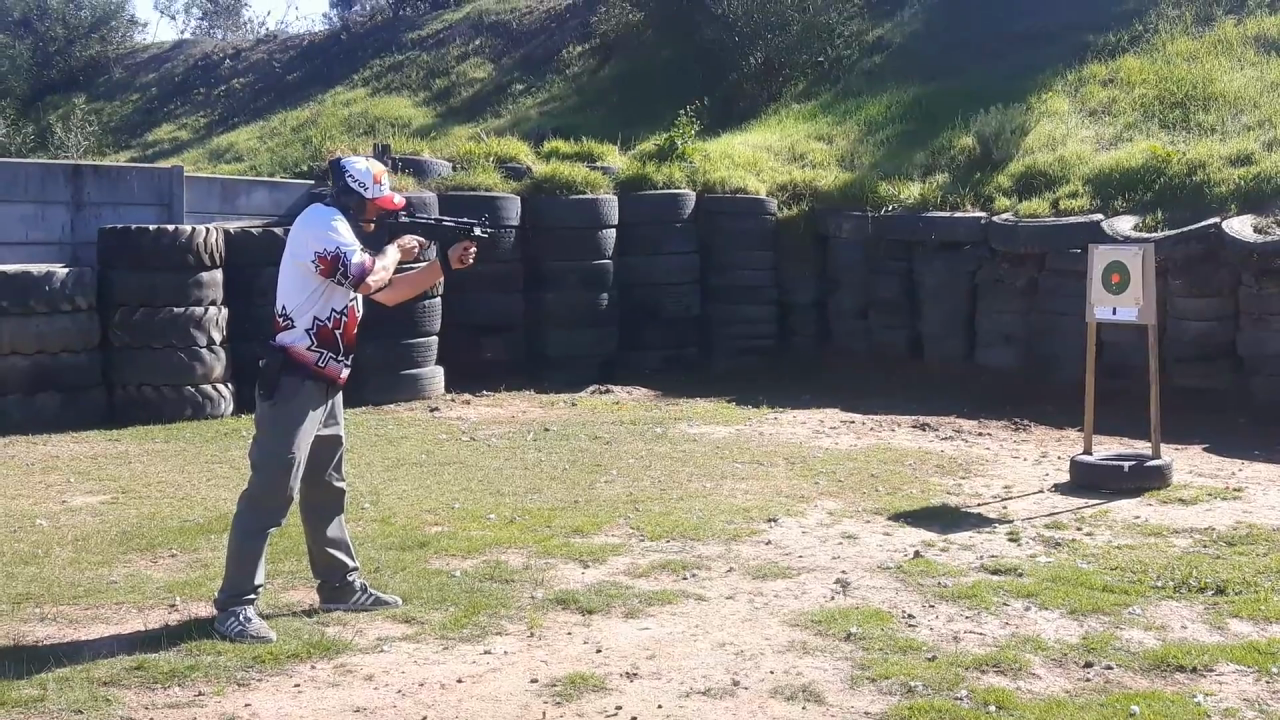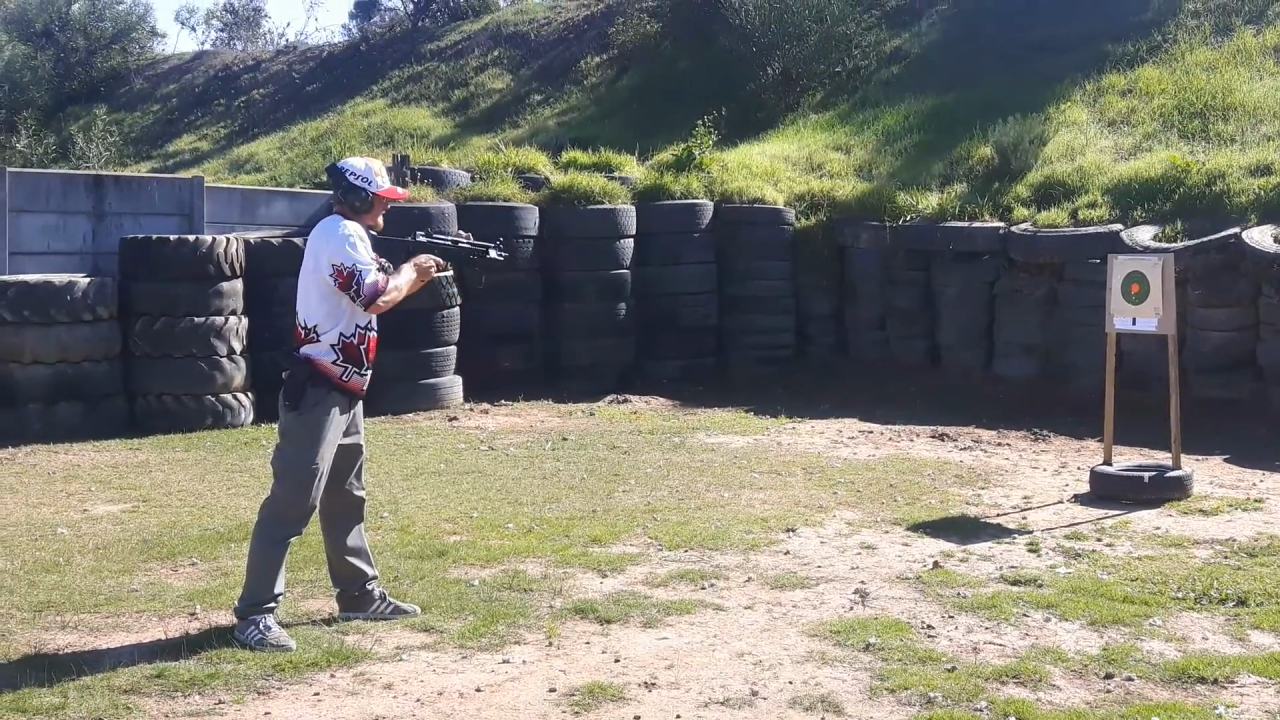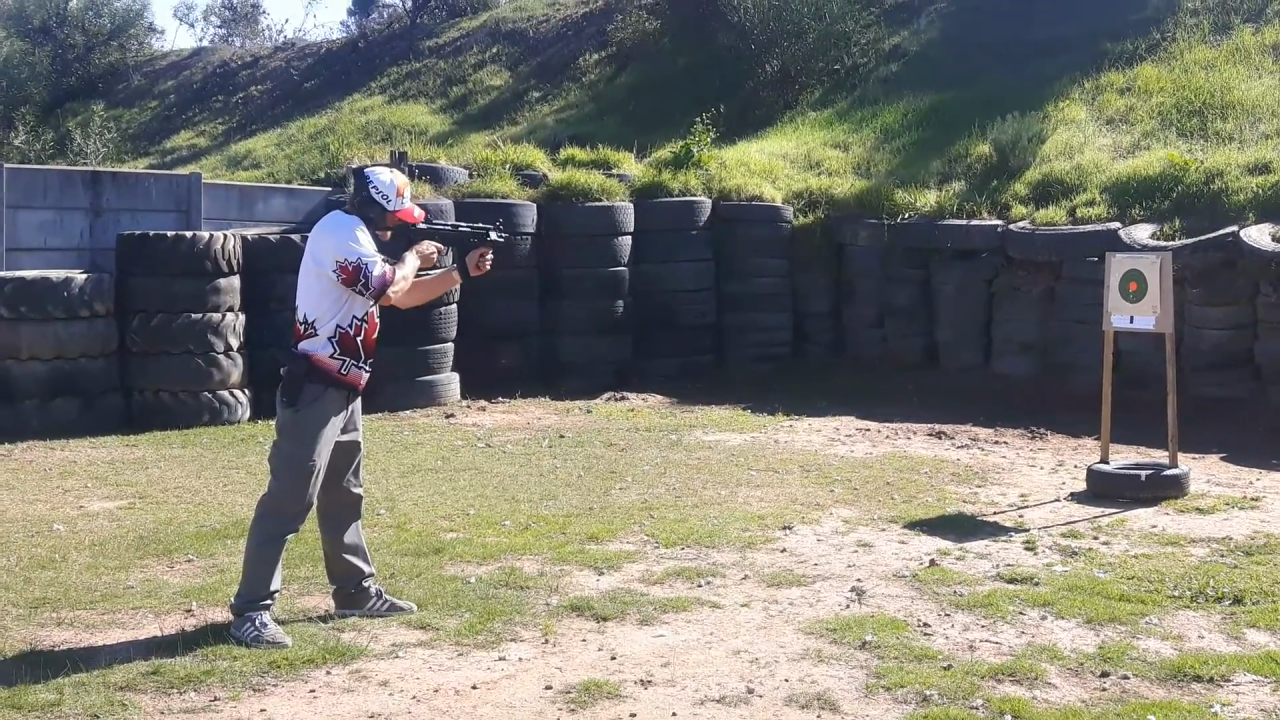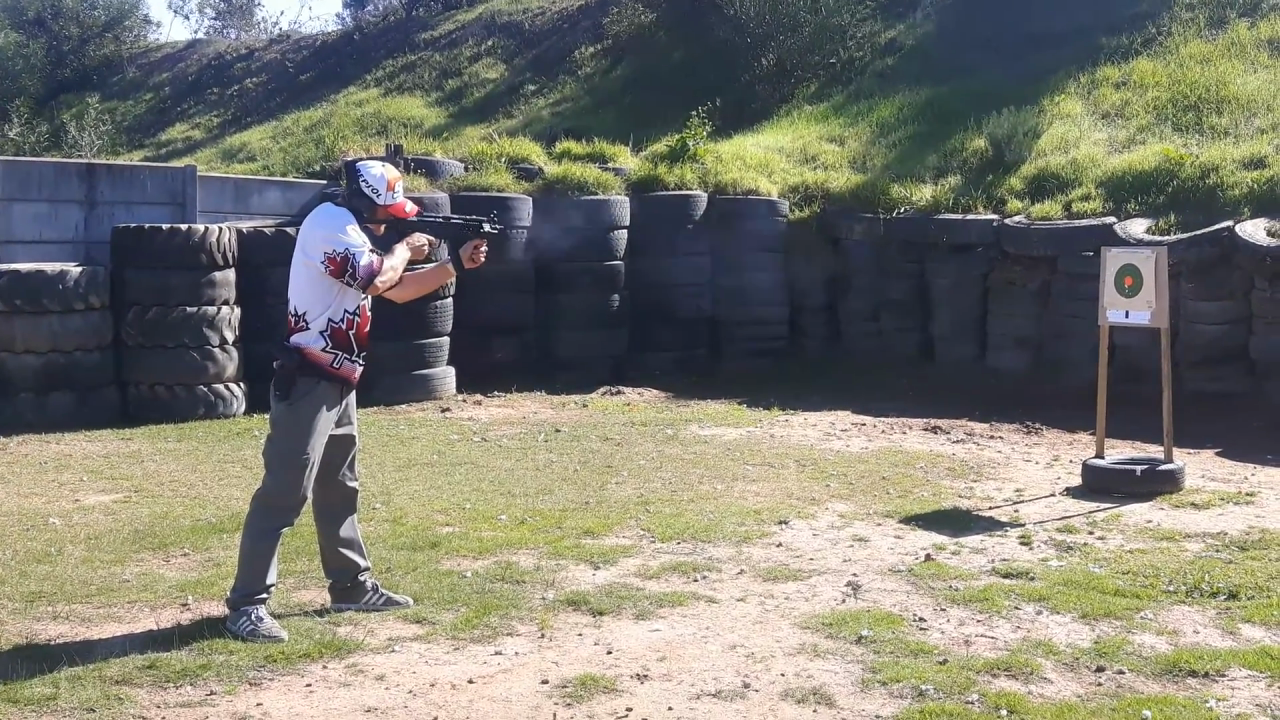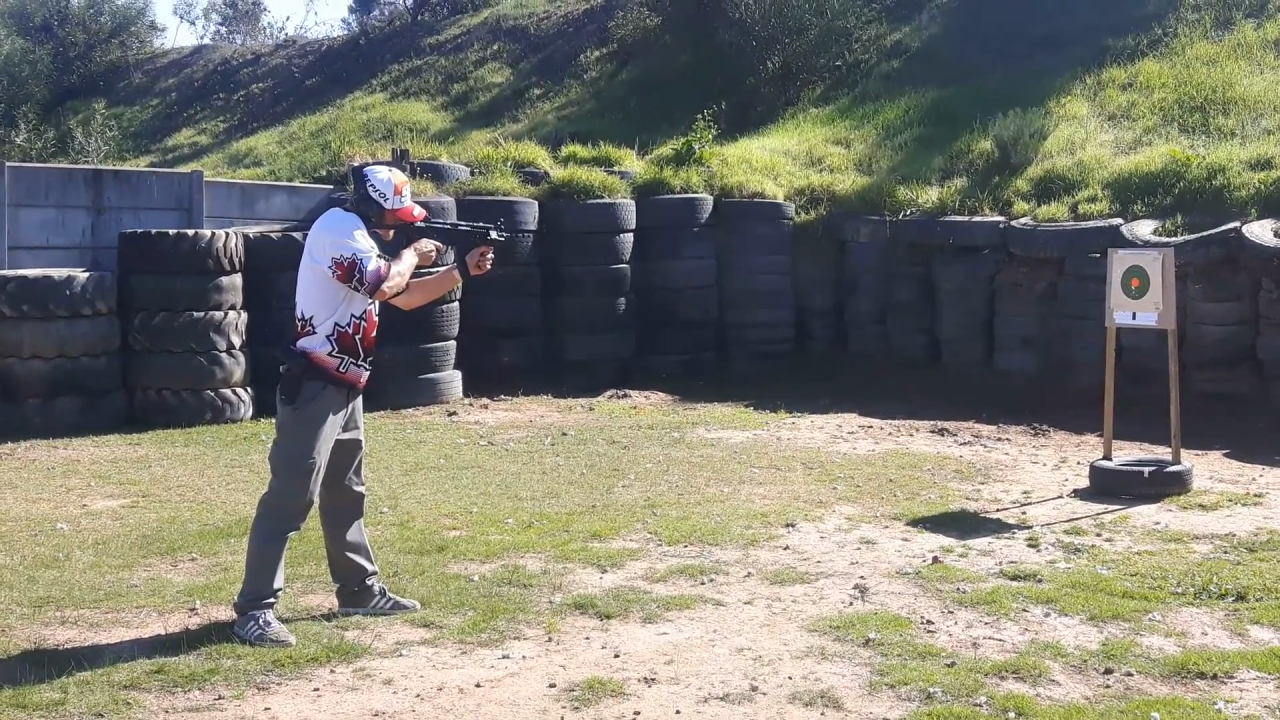
dt=1s
person 1, frame 1
left shoulder: (339, 231)
right shoulder: (321, 221)
left elbow: (386, 293)
right elbow: (368, 280)
left wrist: (446, 264)
right wrist: (395, 250)
left hip: (323, 381)
right hip: (295, 379)
left knee: (327, 490)
right knee: (271, 491)
left ankle: (341, 586)
right ankle: (235, 605)
person 1, frame 2
left shoulder: (346, 235)
right shoulder: (340, 233)
left elbow: (381, 290)
right elbow: (379, 297)
left wrist: (432, 261)
right wrist: (411, 268)
left hip: (342, 389)
right hip: (317, 388)
left knee: (345, 499)
right knee: (292, 501)
left ankle: (359, 595)
right ankle: (254, 613)
person 1, frame 3
left shoulder: (356, 236)
right shoulder: (340, 229)
left elbow: (403, 297)
right elbow: (387, 289)
left wrist: (463, 271)
right wrist: (415, 257)
left hip: (342, 387)
right hip: (316, 386)
left knee: (344, 495)
right knee: (289, 498)
left ankle: (357, 592)
right ankle: (250, 610)
person 1, frame 4
left shoulder: (351, 232)
right shoulder: (329, 222)
left elbow: (397, 290)
right elbow: (375, 279)
left wrist: (457, 263)
right wrist: (405, 249)
left hip: (336, 381)
right hip: (308, 380)
left knee: (339, 490)
right knee: (284, 492)
left ankle: (353, 586)
right ankle: (246, 604)
person 1, frame 5
left shoulder: (358, 238)
right shoulder: (336, 226)
left elbow: (404, 297)
right elbow: (383, 285)
left wrist: (463, 269)
right wrist: (412, 254)
left hip: (343, 386)
right hip: (314, 384)
left knee: (346, 494)
right knee: (291, 496)
left ankle: (360, 590)
right ankle: (254, 608)
